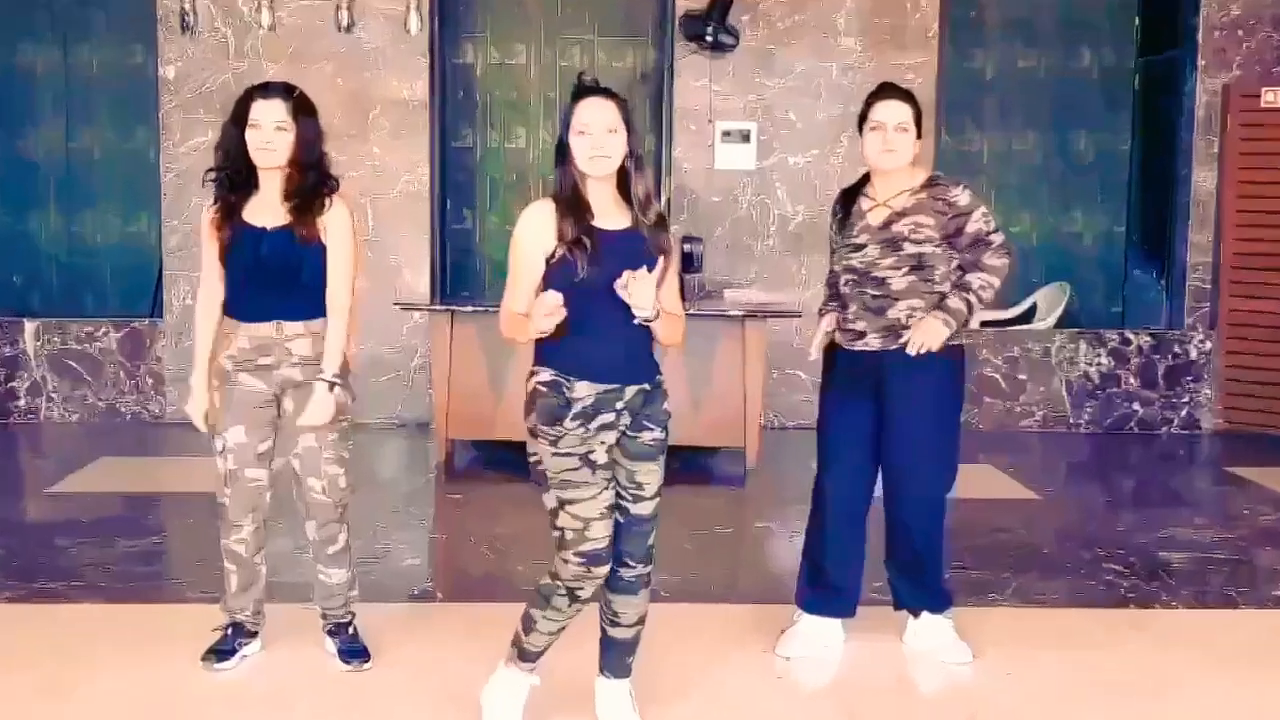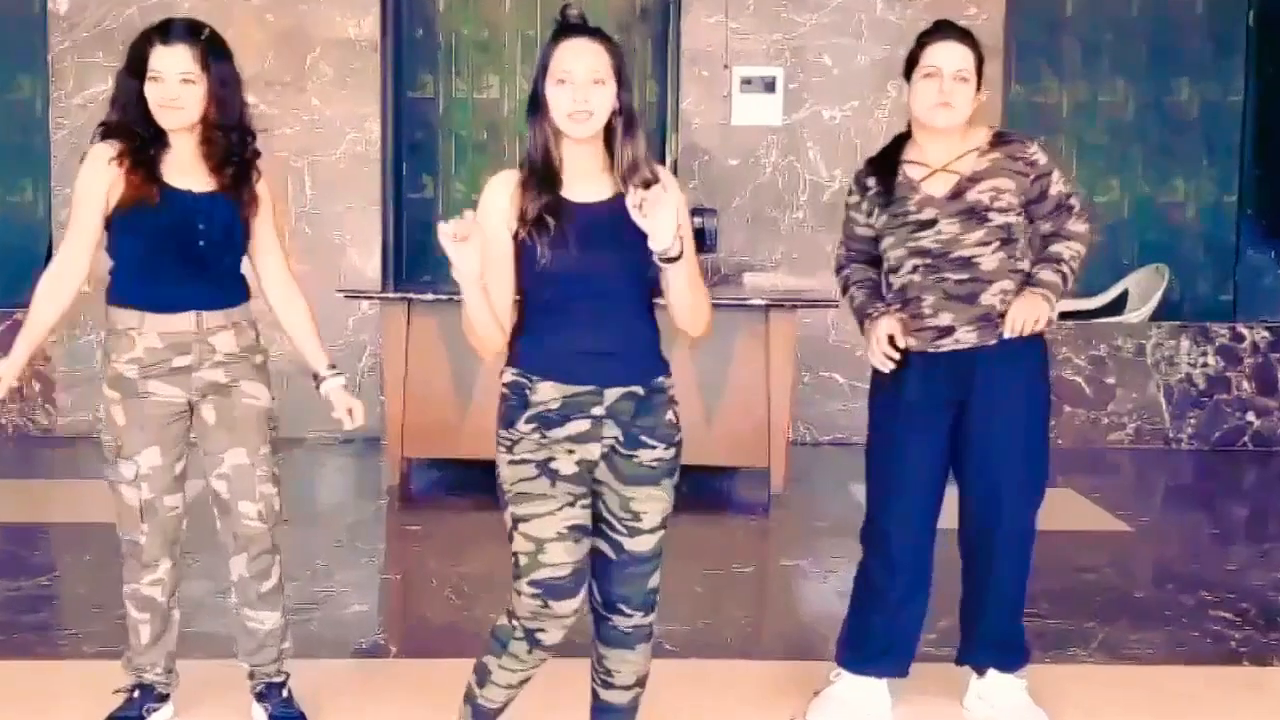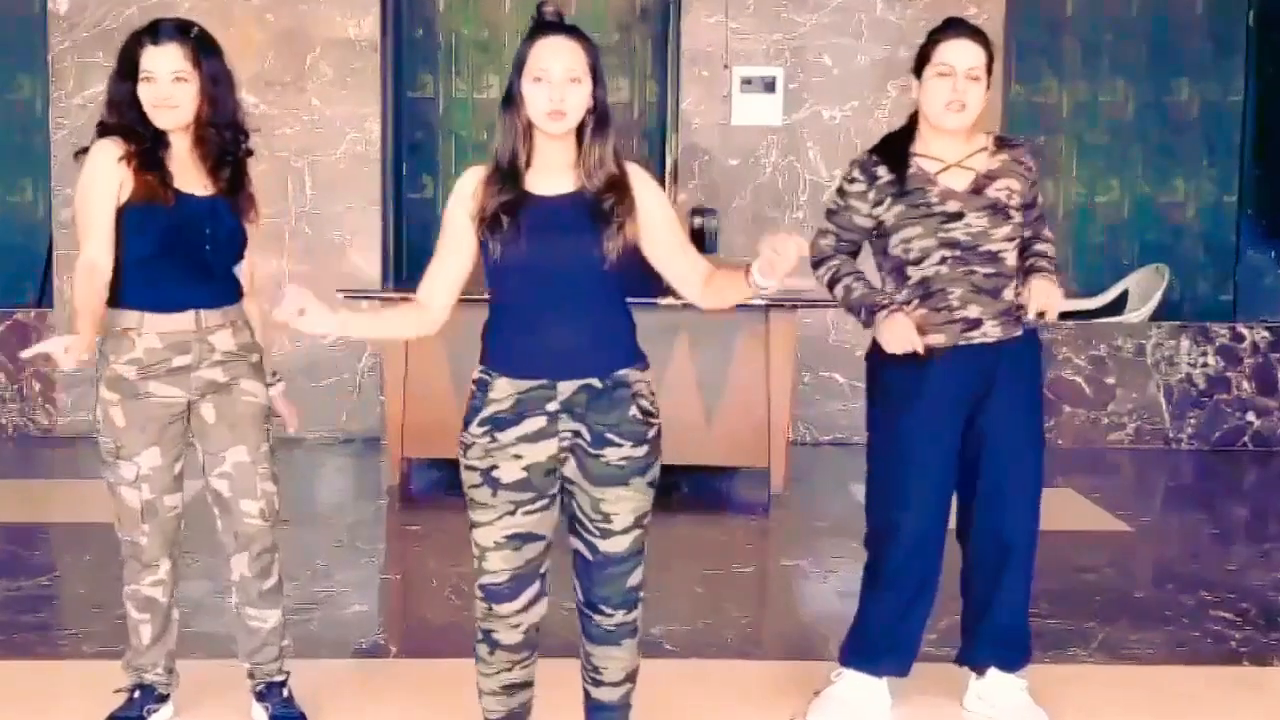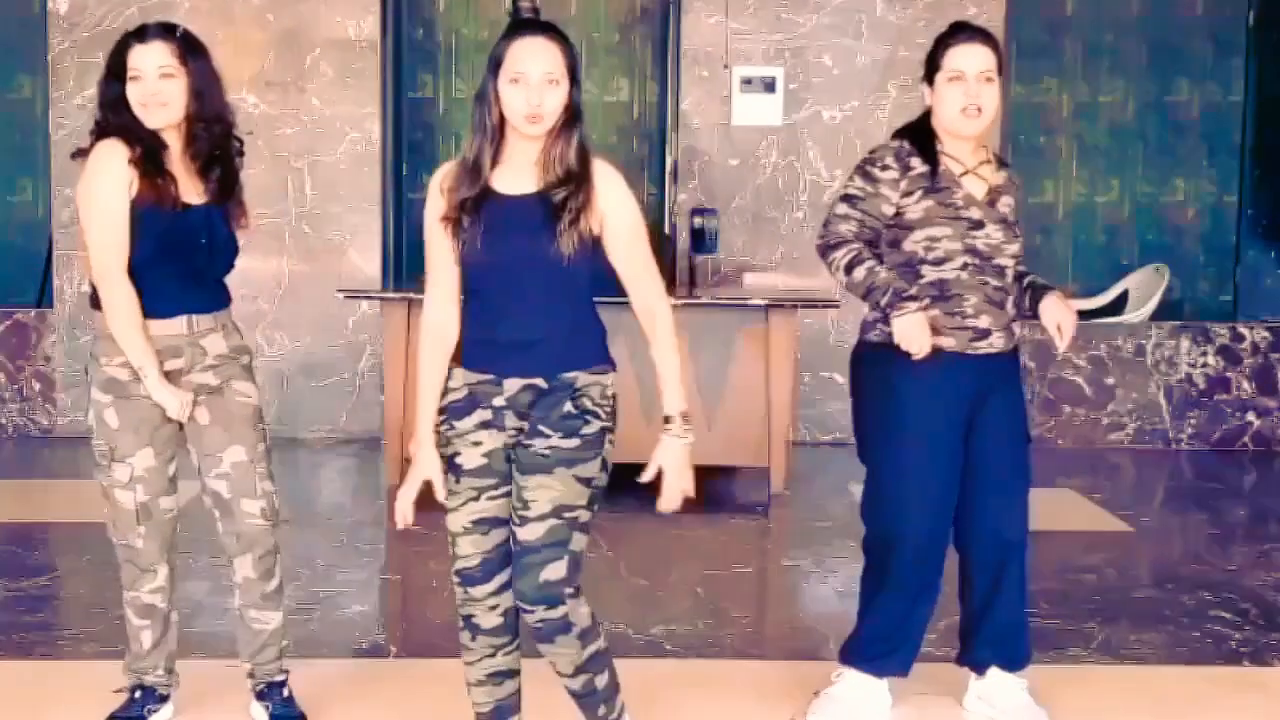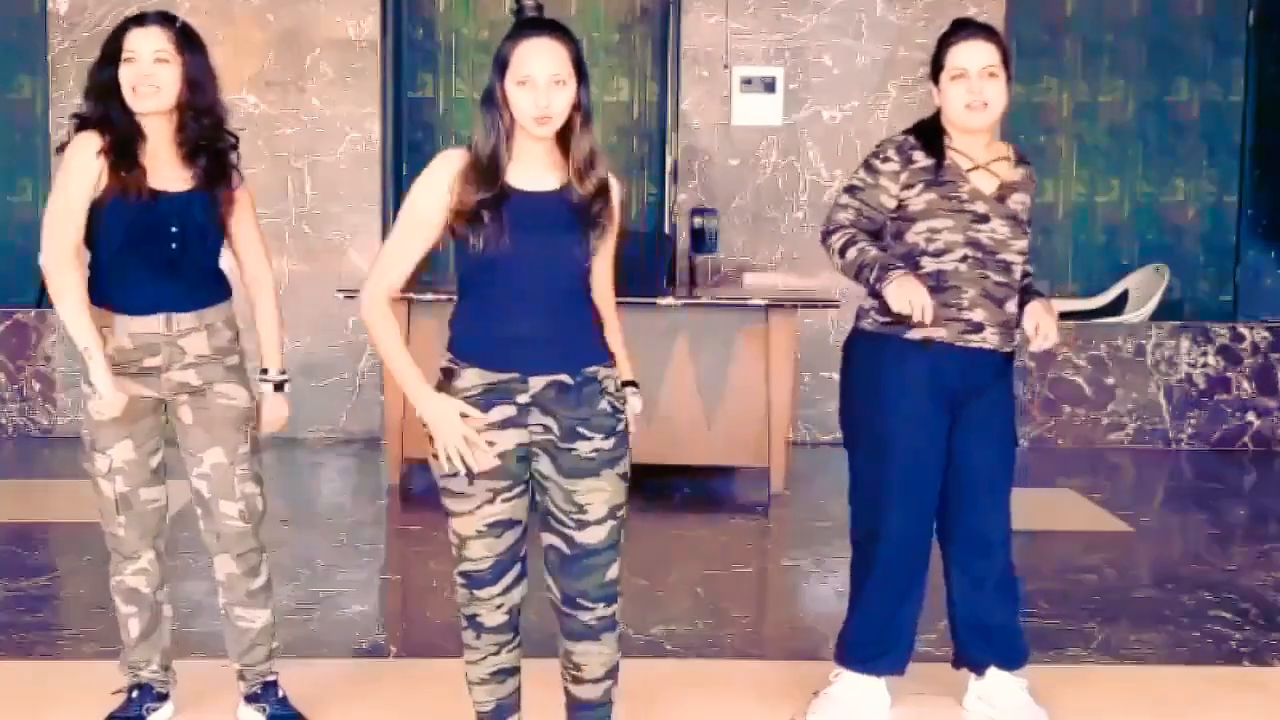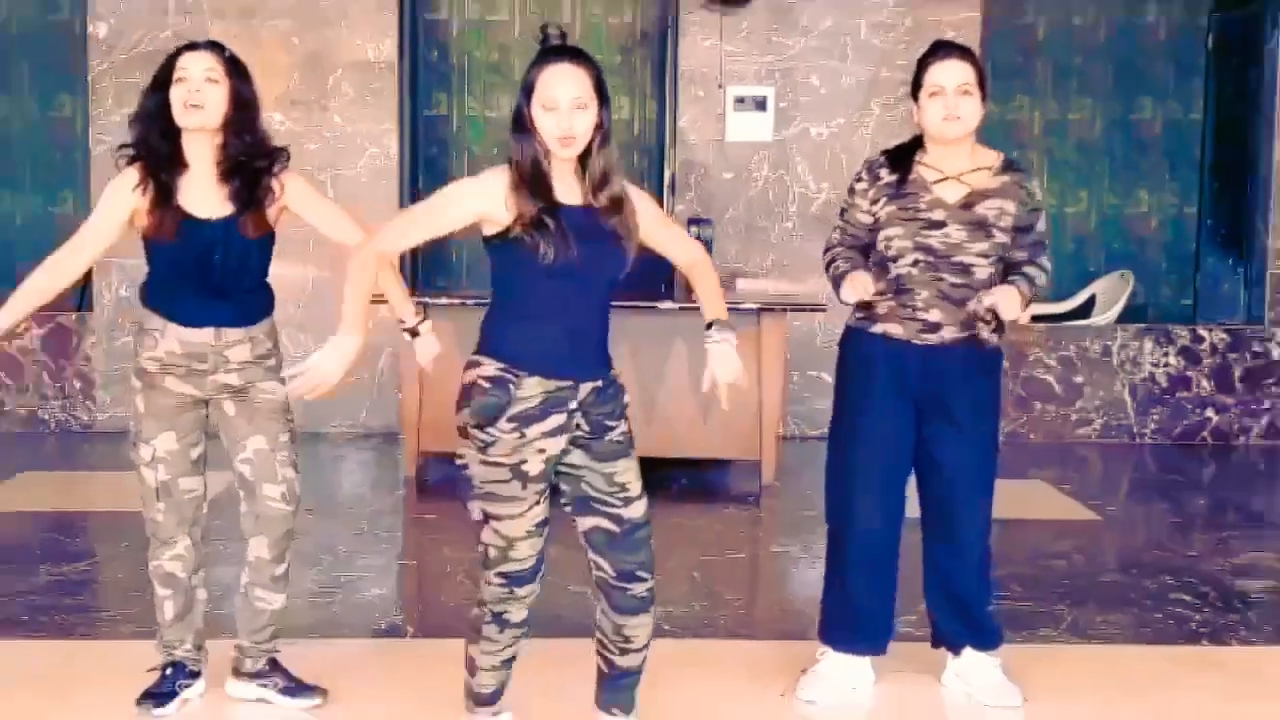
dt=0.3s
person 1, frame 1
left shoulder: (652, 224)
right shoulder: (543, 218)
left elbow: (676, 332)
right elbow: (511, 320)
left wrist: (650, 309)
right wrist: (537, 320)
left hip: (644, 404)
right hip: (568, 403)
left knee: (635, 552)
right knee: (584, 550)
right ankle: (517, 667)
person 1, frame 2
left shoulder: (654, 188)
right shoulder: (510, 193)
left elbow: (694, 322)
right elbow: (490, 339)
left wrist: (668, 243)
right wrist: (469, 278)
left hip: (643, 413)
right hip: (543, 409)
left knee: (631, 607)
right knee: (547, 602)
person 1, frame 3
left shoulder: (626, 184)
right shoulder: (482, 190)
left elbow: (696, 280)
right elbow: (426, 309)
left wrist: (755, 279)
right wrist: (333, 322)
left hip: (609, 404)
right hip: (507, 404)
left knee: (612, 602)
right knee: (506, 603)
person 1, frame 4
left shoulder: (595, 184)
right shoulder: (454, 185)
left elbow: (651, 302)
right elbow: (441, 314)
left wrist: (676, 424)
right wrist: (423, 439)
left hip: (568, 399)
right hip: (473, 400)
left knee: (544, 590)
right knee: (481, 595)
person 1, frame 5
left shoulder: (593, 186)
right shoulder: (458, 174)
right elbow: (376, 294)
left wrist: (623, 384)
right wrist: (421, 396)
left hip: (581, 399)
right hip: (480, 401)
left knee: (589, 596)
right knee: (488, 594)
person 1, frame 6
left shoulder: (619, 201)
right shoulder: (498, 191)
left elbow: (695, 259)
right elbow: (374, 249)
left wrist: (718, 330)
right wrist: (349, 337)
left hip: (595, 403)
right hip: (509, 404)
left knee: (632, 577)
right knee: (513, 582)
person 2, frame 1
left shoulder: (326, 207)
right shoulder: (222, 205)
left elbow: (341, 298)
right elbow: (210, 295)
left wrist: (326, 379)
right wrist: (199, 376)
left hip: (314, 355)
right hip: (242, 358)
left knee: (321, 491)
right knee: (241, 493)
left ankle: (338, 619)
right ankle: (242, 621)
person 2, frame 2
left shoulder: (243, 170)
right shoulder: (114, 160)
left elbow: (278, 279)
right elbow: (70, 263)
left wrist: (327, 374)
left hip: (232, 352)
right hip: (142, 357)
left knee: (253, 519)
right knee: (148, 527)
person 2, frame 3
left shoulder: (228, 166)
right shoulder: (116, 158)
right elbow: (94, 265)
left wrist: (268, 375)
right wrist: (82, 337)
left hip: (228, 351)
right hip: (142, 352)
left knee: (252, 518)
right knee: (147, 529)
person 2, frame 4
left shoulder: (217, 167)
right shoulder: (114, 158)
right elbow: (110, 274)
right wrist: (154, 376)
left hip: (218, 353)
right hip: (131, 362)
left knee: (253, 518)
right knee: (142, 534)
person 2, frame 5
left shoulder: (218, 162)
right shoulder: (96, 150)
left elbow: (257, 272)
right elbow: (59, 259)
left wrist: (274, 377)
right wrist: (95, 360)
left hip: (210, 350)
right hip: (120, 354)
left knee: (236, 518)
right knee: (131, 530)
person 2, frame 6
left shoulder: (267, 180)
right shoulder: (143, 181)
left elbow: (360, 240)
right elbow: (70, 259)
left wrist: (412, 322)
left hip: (250, 356)
right hip: (167, 358)
left knee: (274, 502)
right knee: (171, 514)
left ankle: (256, 661)
right ankle: (182, 662)
person 3, frame 1
left shoulder: (946, 196)
right shoulder: (846, 204)
left elbow: (991, 256)
left wrist: (950, 312)
right wrist: (828, 313)
left hip: (922, 367)
right hip: (848, 366)
left knee: (915, 490)
right knee: (836, 489)
left ankle: (926, 610)
right ankle: (822, 610)
person 3, frame 2
left shoulder: (1019, 158)
right shoulder: (877, 177)
left elbow: (1071, 224)
right elbow: (854, 259)
left wrist: (1042, 289)
right wrist: (873, 312)
left hip: (1004, 365)
right hip: (910, 373)
left knee: (1001, 520)
right knee: (895, 523)
person 3, frame 3
left shoulder: (1013, 163)
right shoulder: (877, 170)
left elbow: (1035, 236)
right elbow: (830, 253)
left wrist: (1040, 276)
right wrist: (878, 311)
left hip: (1010, 364)
right hip: (917, 369)
left knee: (1006, 520)
right knee: (905, 520)
person 3, frame 4
left shoulder: (1001, 177)
right shoulder: (896, 162)
right elbow: (839, 240)
left wrist: (1041, 296)
right wrist: (896, 305)
left hip: (994, 374)
right hip: (909, 369)
left knee: (1000, 525)
right knee: (908, 524)
person 3, frame 5
left shoulder: (1020, 175)
right shoulder: (903, 156)
right elbow: (842, 229)
left wrist: (1035, 304)
right wrist: (886, 278)
left hip: (986, 372)
right hip: (898, 361)
left knee: (982, 522)
right knee: (892, 518)
person 3, frame 6
left shoulder: (1014, 184)
right shoulder: (883, 174)
left elbow: (1033, 258)
right elbow: (842, 244)
left wrist: (1017, 290)
right wrist: (851, 277)
left hip: (967, 366)
right hip: (878, 358)
left knee: (961, 507)
right knee: (863, 503)
left ankle: (971, 652)
right ankle: (848, 652)
